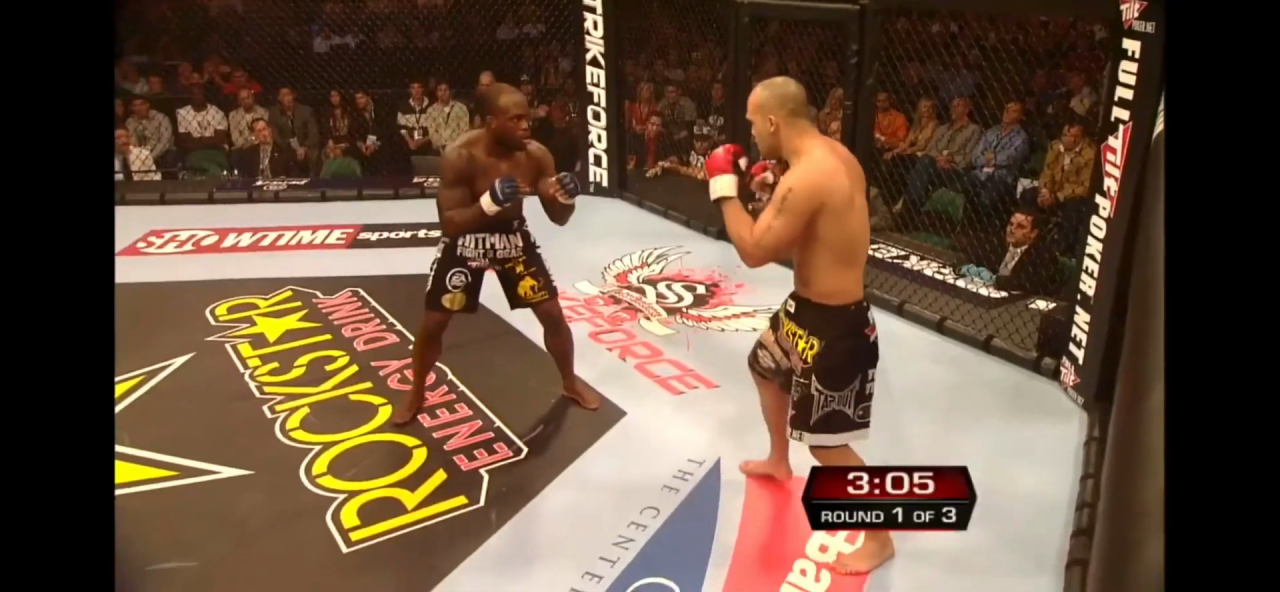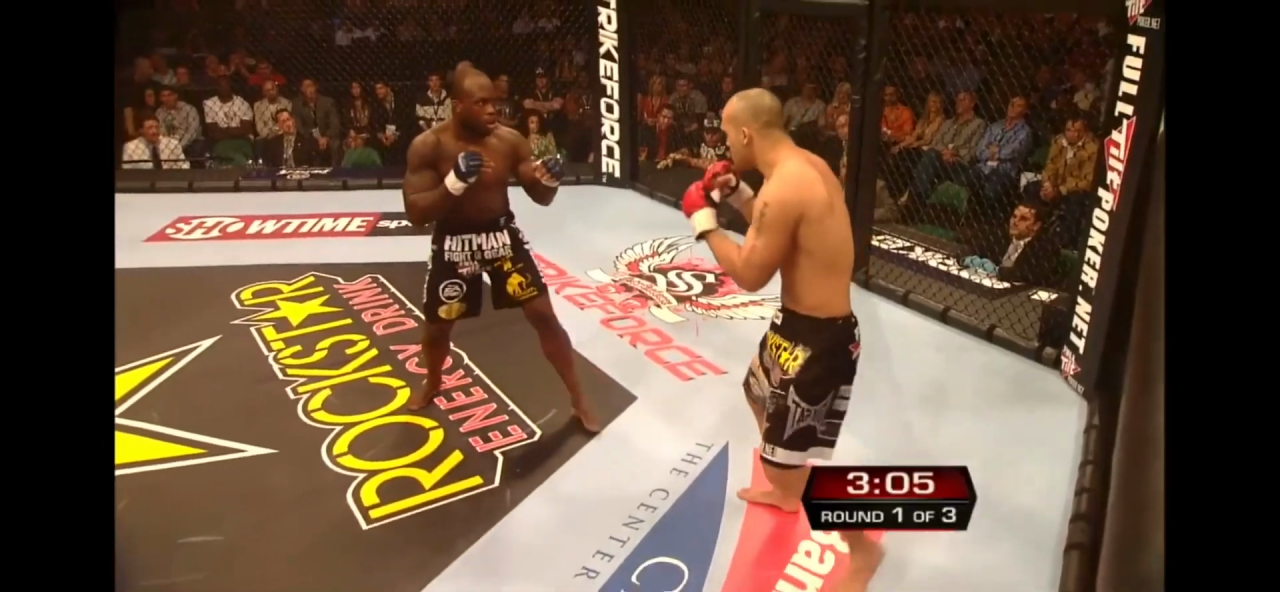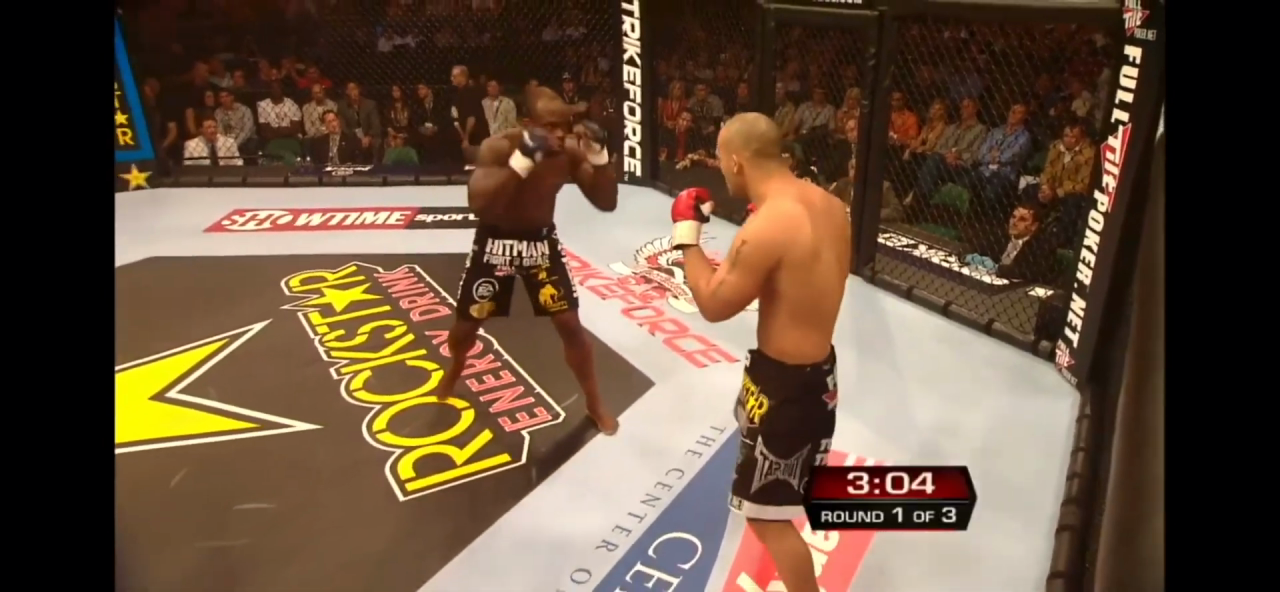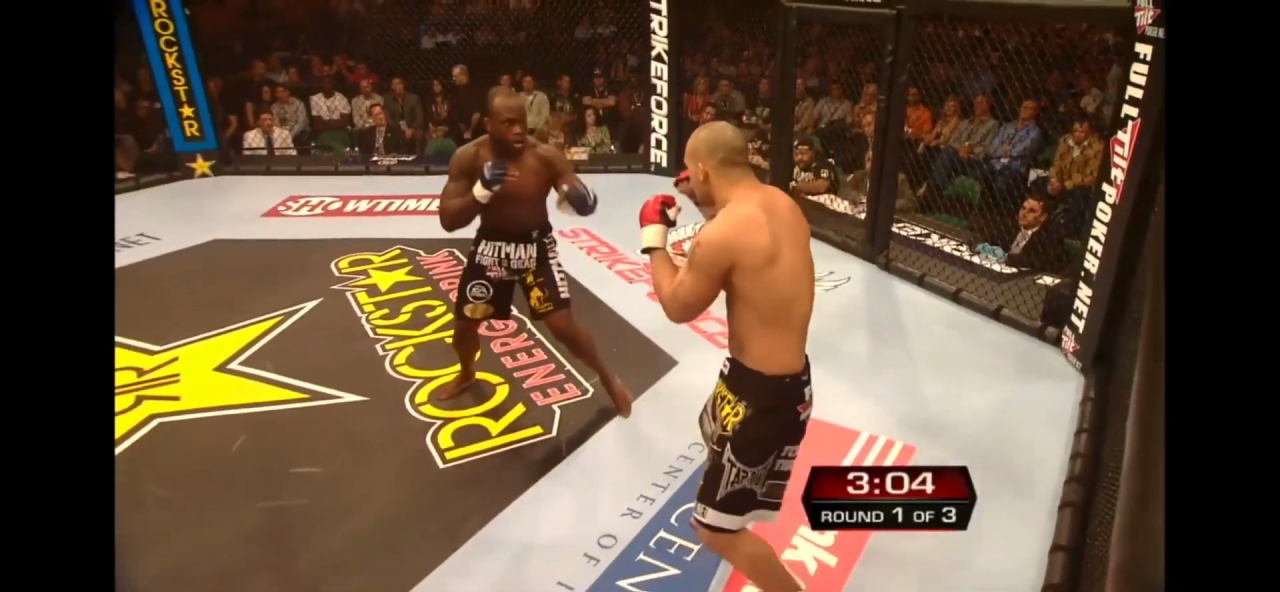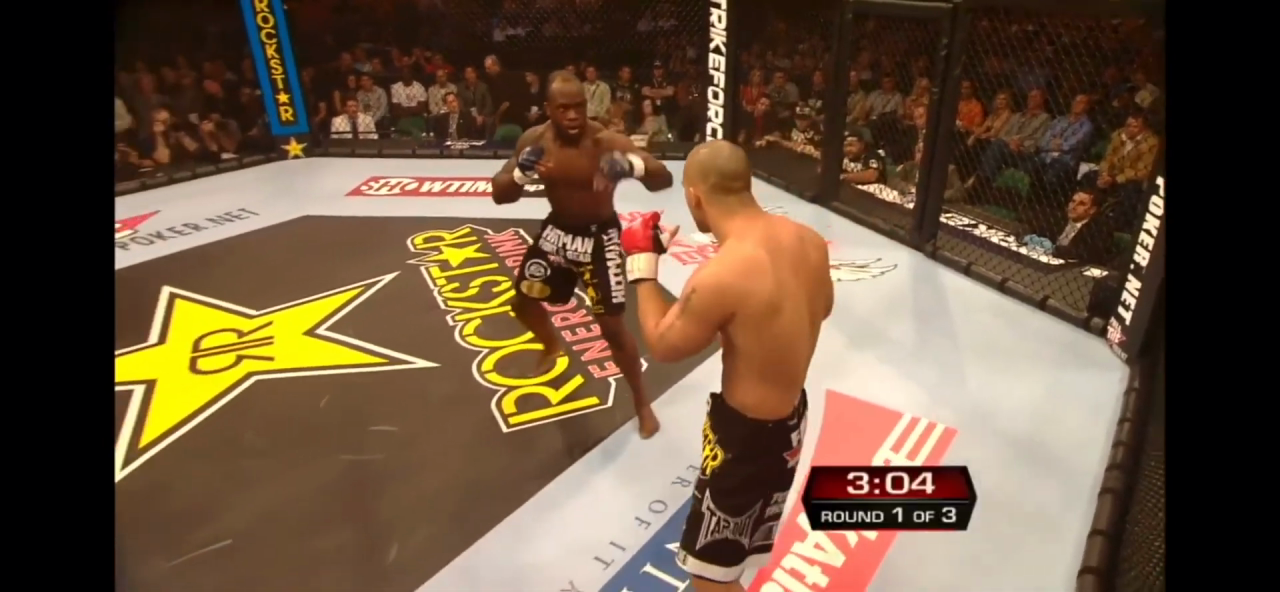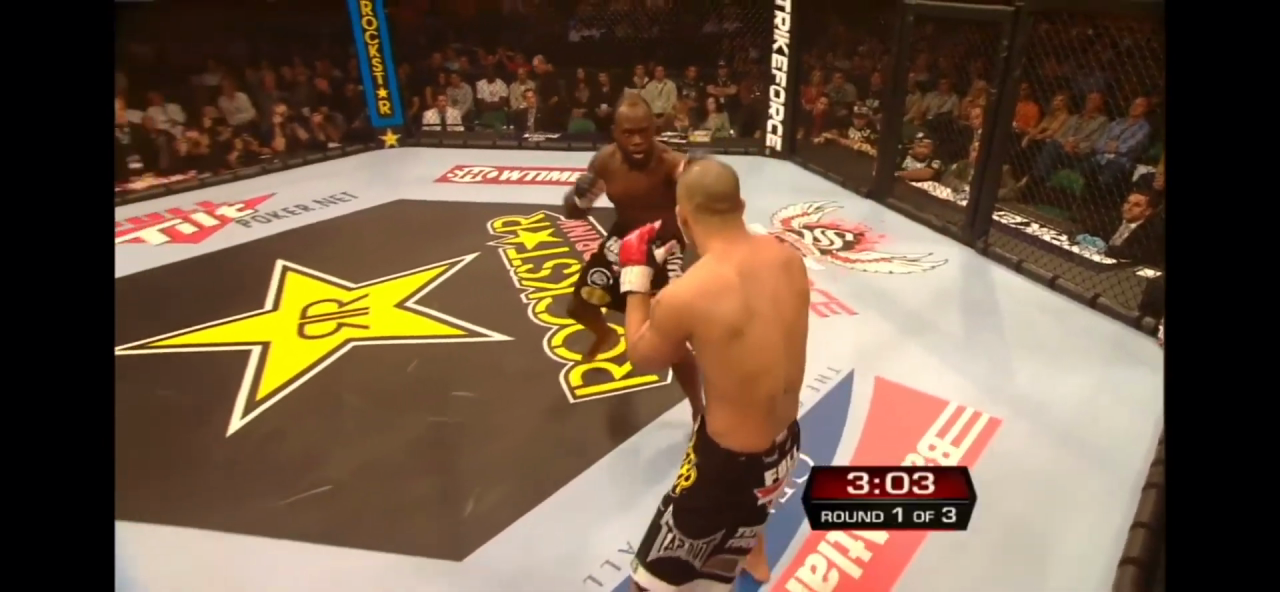
dt=0.4s
person 1, frame 1
left shoulder: (806, 178)
right shoulder: (831, 154)
left elbow: (754, 252)
left wrist: (724, 187)
right wrist: (778, 189)
left hip: (833, 323)
right hip: (809, 306)
left knee: (826, 443)
right knee: (766, 367)
left ankle: (879, 539)
right ankle: (778, 461)
person 1, frame 2
left shoulder: (783, 188)
right shoulder: (806, 165)
left elbow: (749, 274)
left wrist: (703, 219)
right wrist: (736, 194)
left hip: (818, 336)
right hip: (801, 322)
left knee: (782, 458)
right knee: (760, 395)
left ankle: (862, 547)
right ankle: (782, 492)
person 1, frame 3
left shoulder: (764, 231)
right shoulder: (826, 203)
left elbow: (714, 306)
left wrist: (686, 234)
left hip: (787, 380)
right hip: (813, 366)
left knee: (766, 517)
right knee: (753, 426)
right ankle: (795, 482)
person 1, frame 4
left shoulder: (721, 234)
right shoulder: (783, 206)
left elbow: (678, 307)
left wrist: (654, 238)
right wrist: (712, 201)
left hip: (764, 392)
right hip: (785, 375)
left knee: (722, 526)
right knee: (715, 435)
right ankle: (718, 529)
person 1, frame 5
left shoulder: (718, 278)
right shoulder: (807, 239)
left elbow: (664, 347)
left wrist: (642, 267)
left hip: (750, 433)
right hip: (789, 414)
right ankle: (743, 532)
person 1, frame 6
left shoulder: (685, 296)
right shoulder: (789, 260)
left elbow: (643, 358)
left wrist: (635, 278)
right wrist: (742, 244)
left hip: (732, 463)
right hip: (785, 443)
right knee: (744, 505)
person 2, frame 1
left shoulder: (536, 155)
right shoulder: (459, 156)
left elbow: (559, 218)
right elbow: (450, 225)
left wrist: (566, 196)
right wrist: (492, 201)
left hip: (512, 235)
right hip: (465, 239)
left knee: (552, 314)
right knee: (433, 324)
left ankle: (570, 382)
right ankle: (417, 393)
person 2, frame 2
left shoulder: (510, 140)
right shoulder: (427, 146)
left elbow: (541, 198)
right elbow: (416, 213)
left wrist: (549, 180)
right wrist: (456, 180)
left hip: (502, 234)
right hip: (453, 241)
left knee: (543, 315)
right knee: (437, 327)
left ankle: (578, 399)
right ankle: (433, 383)
person 2, frame 3
left shoulder: (570, 153)
right shoulder: (496, 148)
left elbow: (607, 203)
right elbow: (480, 204)
left wrist: (598, 153)
right wrist: (523, 158)
left hip: (542, 242)
right hip: (495, 243)
left knee: (569, 325)
right knee: (465, 326)
left ankle: (594, 404)
right ankle: (456, 367)
person 2, frame 4
left shoulder: (546, 157)
right shoulder: (468, 157)
left elbow: (580, 198)
right elbow: (448, 220)
left wrist: (582, 199)
right wrist: (484, 188)
left hip: (536, 244)
right hip: (491, 245)
left knee: (563, 328)
right knee: (465, 324)
left ankle: (609, 382)
right ankle: (466, 375)
person 2, frame 5
left shoulder: (606, 141)
right shoulder: (534, 139)
left elbow: (662, 179)
right elbow: (499, 194)
left wrist: (631, 166)
right wrist: (521, 172)
left hip: (599, 238)
right hip: (556, 231)
left knee: (612, 328)
right knee: (524, 303)
left ankle: (642, 404)
right ankle: (551, 346)
person 2, frame 6
left shoulder: (669, 162)
right shoulder: (605, 160)
right elbow: (572, 213)
right wrist: (581, 197)
right hip: (621, 242)
right knee: (581, 308)
left ankle: (700, 413)
right ankle: (604, 336)
